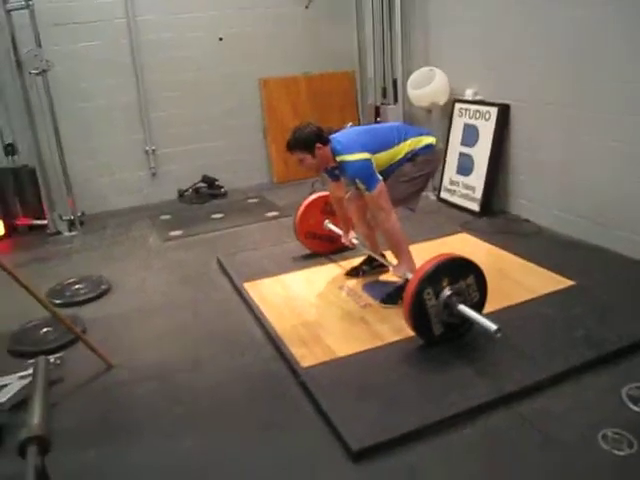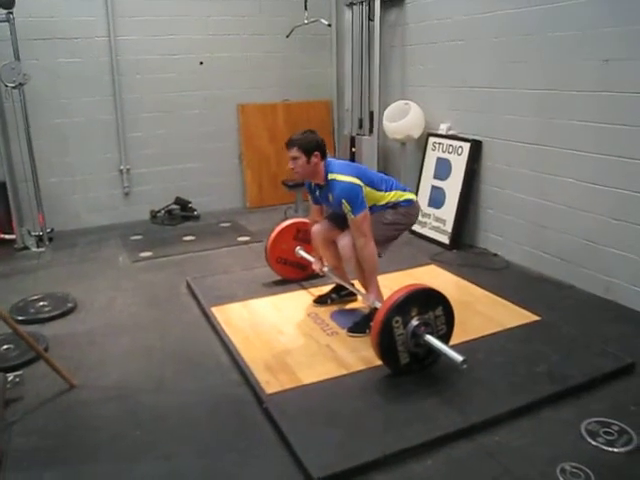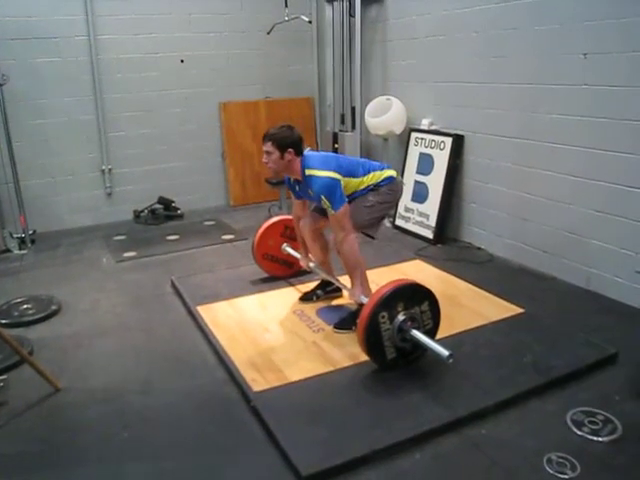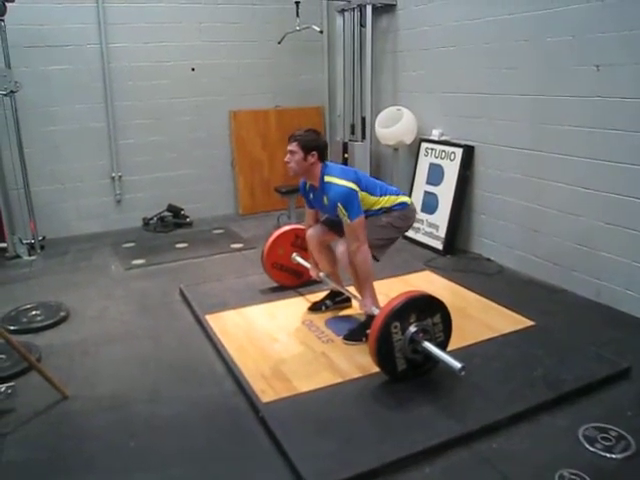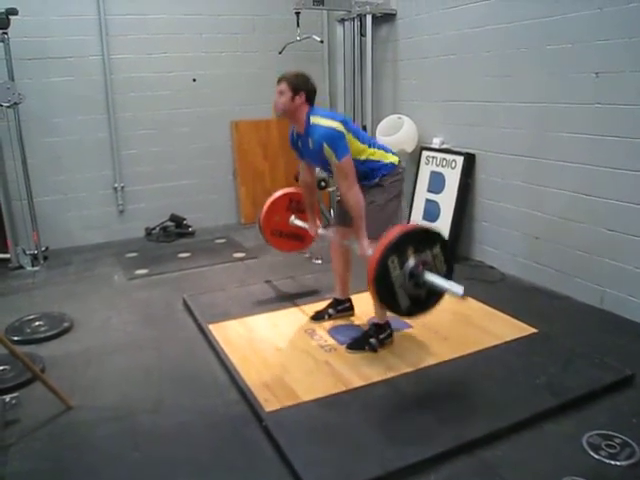
dt=1s
person 1, frame 1
left shoulder: (353, 163)
right shoulder: (328, 154)
left elbow: (384, 212)
right elbow: (338, 196)
left wrist: (403, 264)
right wrist: (346, 231)
left hip: (420, 152)
right hip: (400, 150)
left knee: (380, 212)
right knee: (353, 201)
right ankle: (377, 260)
person 1, frame 2
left shoulder: (344, 186)
right shoulder: (313, 180)
left elbow: (364, 239)
right elbow: (316, 219)
left wrist: (372, 291)
right wrist: (318, 258)
left hip: (400, 206)
right hip: (372, 205)
left knee: (347, 245)
right knee: (319, 233)
left ankle: (378, 309)
right ankle: (345, 288)
person 1, frame 3
left shoulder: (322, 180)
right shoulder: (293, 174)
left elbow: (345, 235)
right elbow: (299, 216)
left wrist: (357, 286)
right wrist: (304, 254)
left hip: (382, 185)
right hip: (355, 187)
left knee: (340, 238)
right knee: (309, 225)
left ankle: (365, 305)
right ankle: (330, 284)
person 1, frame 4
left shoulder: (339, 189)
right shoulder: (307, 183)
left elbow: (358, 246)
right elbow: (311, 224)
left wrist: (367, 297)
right wrist: (313, 264)
left hip: (396, 210)
right hip: (364, 210)
left knee: (345, 252)
right knee: (314, 237)
left ankle: (375, 317)
right ankle: (339, 294)
person 1, frame 5
left shoulder: (326, 131)
right shoulder: (297, 134)
left elbow: (350, 186)
right elbow: (307, 179)
left wrist: (363, 238)
right wrist: (311, 218)
left hip: (384, 176)
right hip: (356, 181)
left knee: (367, 250)
right knee: (338, 237)
left ankle: (381, 326)
right ankle: (342, 302)
